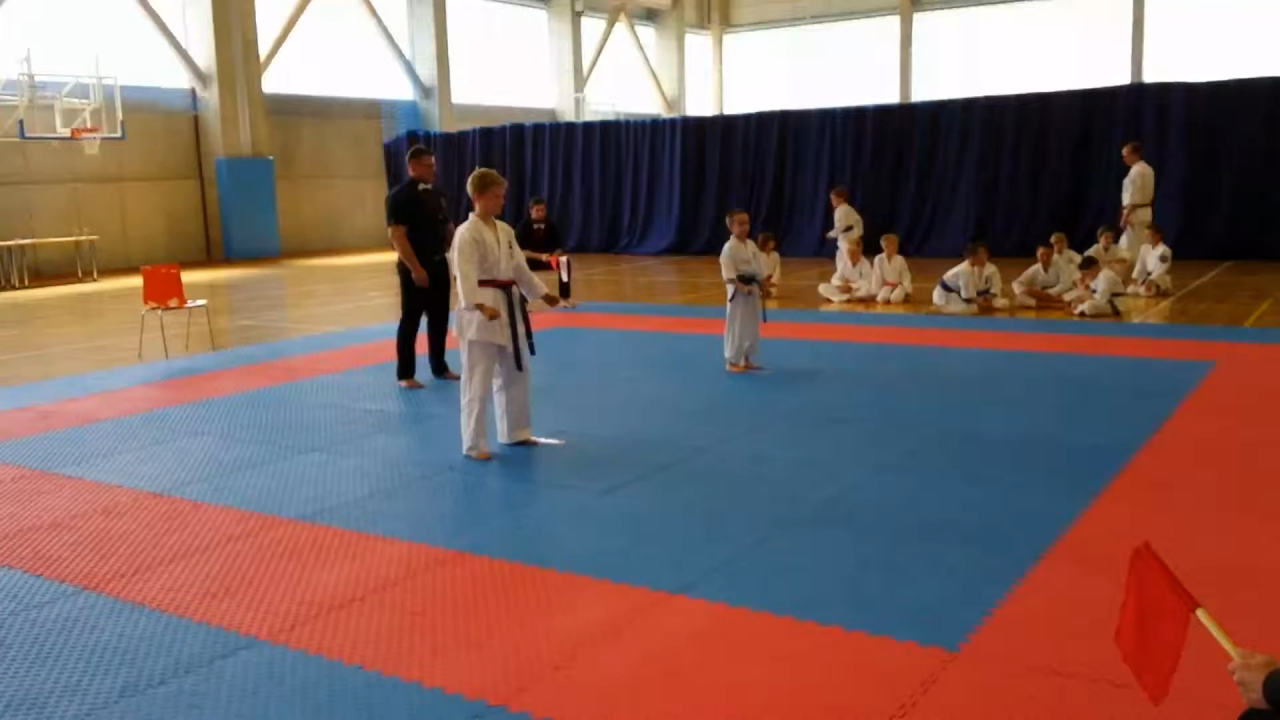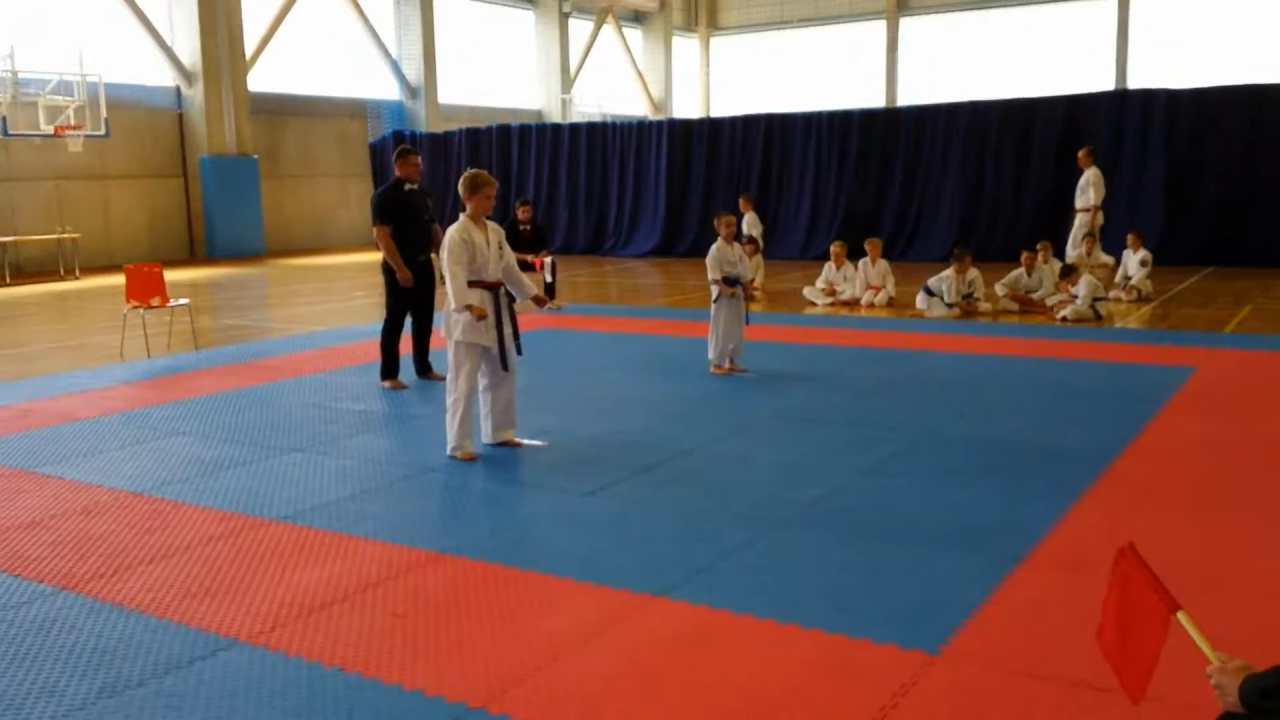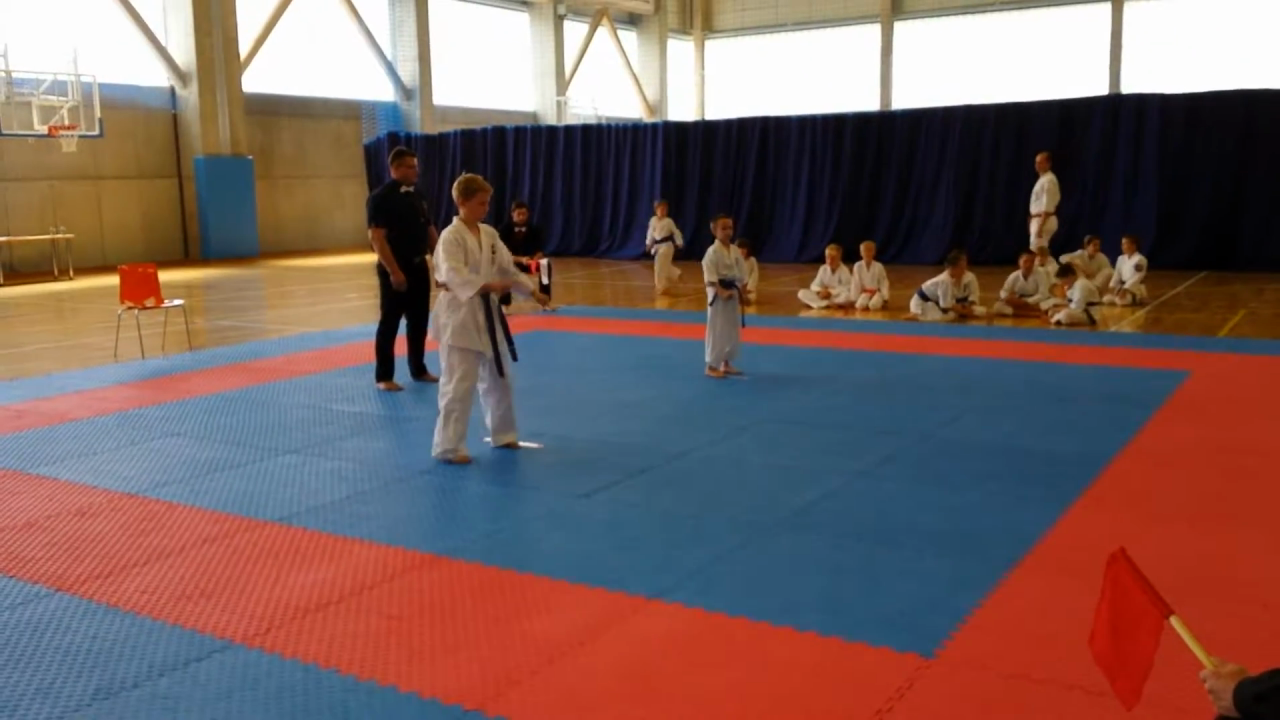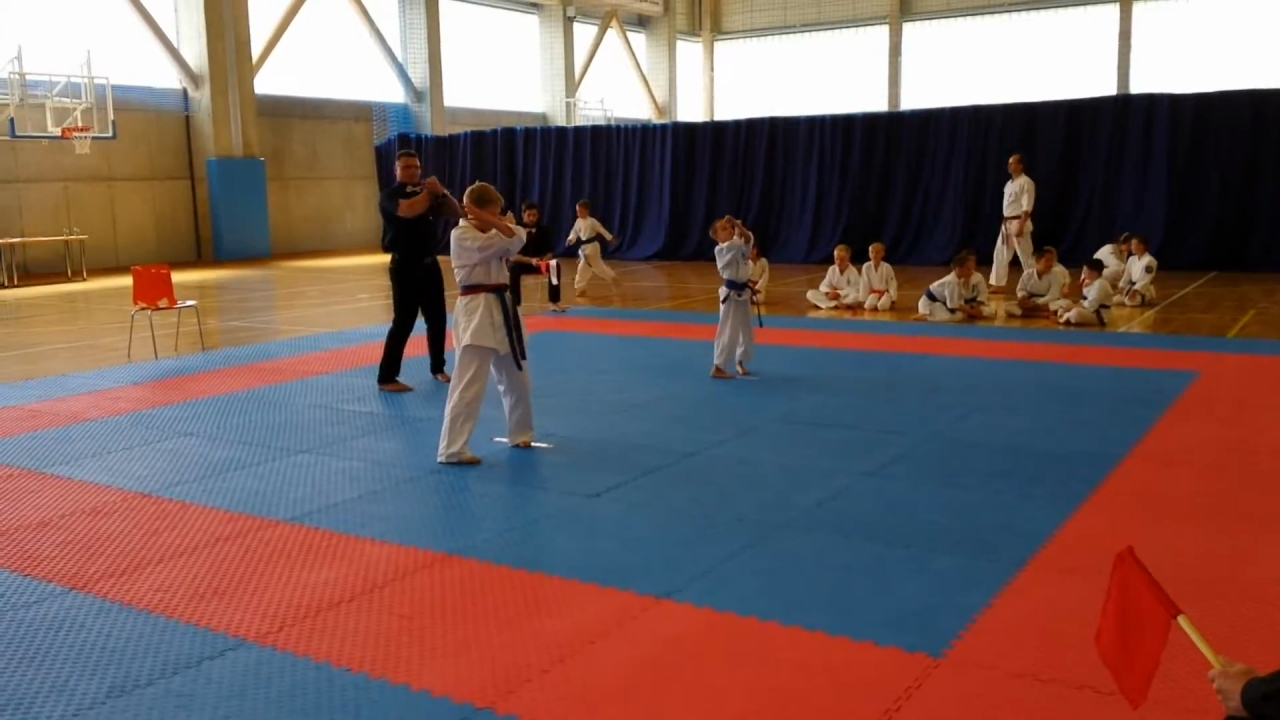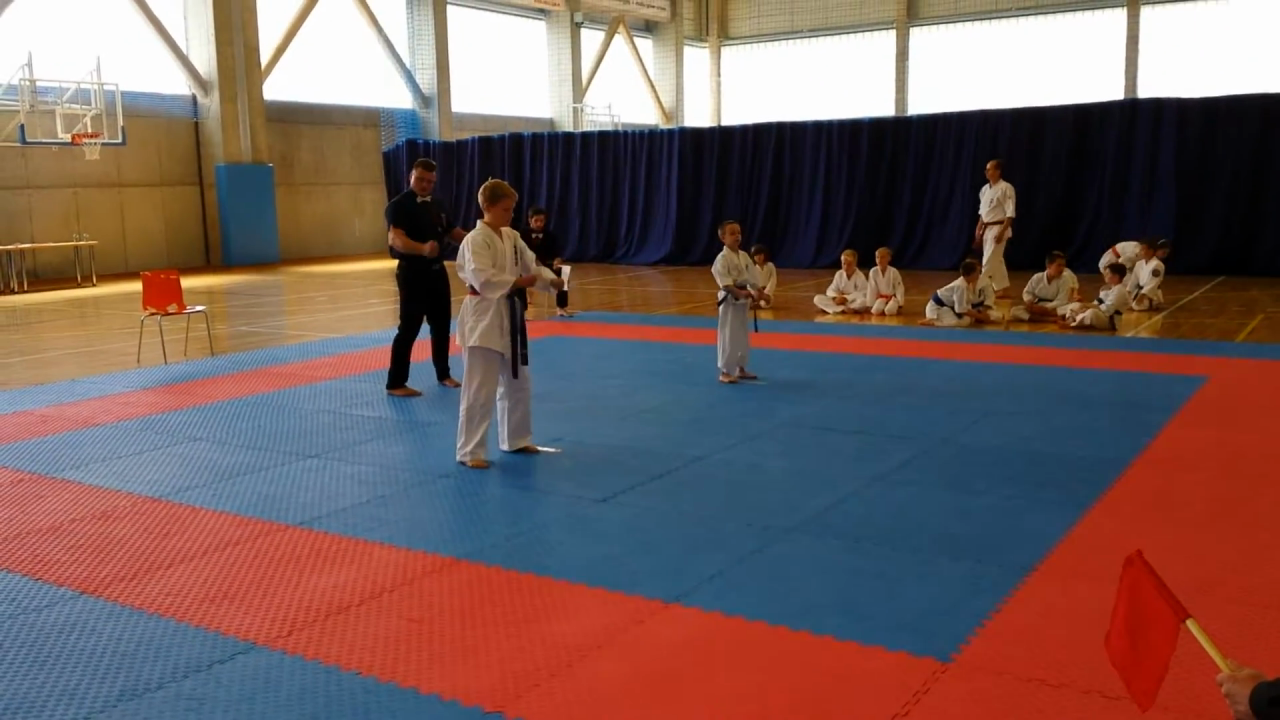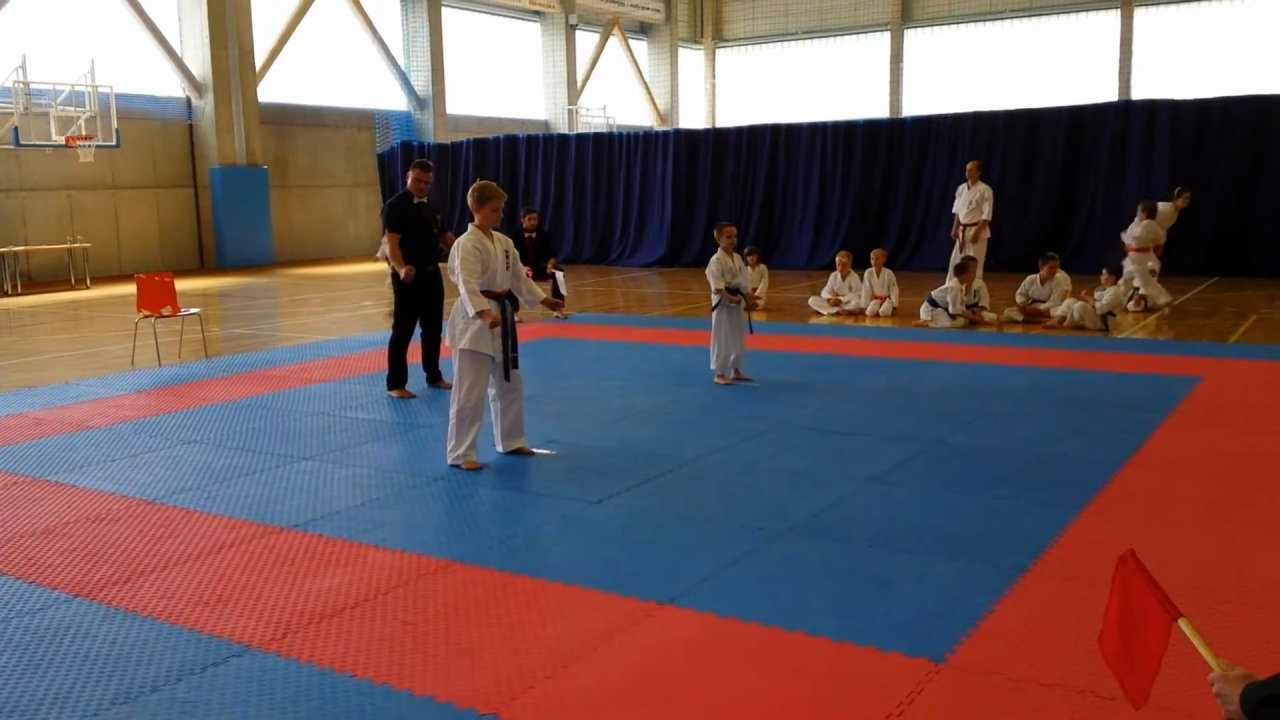
dt=0.5s
person 1, frame 1
left shoulder: (505, 231)
right shoulder: (467, 233)
left elbow: (520, 268)
right elbow: (466, 275)
left wrist: (542, 293)
right wrist: (480, 305)
left hip: (509, 305)
right hip: (480, 311)
left knee: (515, 374)
right knee: (478, 381)
left ankle: (515, 432)
right ankle: (474, 444)
person 1, frame 2
left shoulder: (495, 231)
right shoulder: (457, 234)
left elbow: (509, 268)
right elbow: (455, 275)
left wrist: (531, 294)
right wrist: (469, 306)
left hip: (497, 306)
right hip: (468, 311)
left knee: (502, 375)
right knee: (464, 380)
left ankle: (499, 432)
right ankle: (459, 444)
person 1, frame 3
left shoulder: (488, 234)
right shoulder: (451, 235)
left elbow: (508, 267)
right elbow: (453, 275)
left wrist: (532, 291)
right wrist: (487, 286)
left hip: (488, 312)
right hip: (460, 314)
left knee: (498, 378)
right knee: (459, 384)
left ankle: (502, 433)
right ankle: (447, 447)
person 1, frame 4
left shoulder: (489, 234)
right shoulder: (461, 235)
left elbow: (517, 239)
right elbow: (503, 243)
left wrist: (493, 222)
right wrist: (489, 223)
left hip: (500, 309)
right hip: (476, 313)
left knee: (516, 378)
right knee: (469, 384)
left ankle: (520, 433)
right ankle: (452, 450)
person 1, frame 5
left shoulder: (512, 237)
right shoulder: (477, 239)
left elbow: (531, 267)
right elbow: (480, 276)
left wrist: (552, 280)
right wrist: (516, 281)
left hip: (508, 315)
right hip: (484, 315)
left knee: (517, 383)
right knee: (480, 388)
left ankle: (516, 439)
right ankle: (470, 451)
person 1, frame 6
left shoulder: (504, 242)
right shoulder: (467, 244)
left elbow: (519, 278)
right elbow: (467, 285)
left wrist: (545, 300)
right wrist: (484, 314)
left hip: (502, 316)
right hip: (474, 321)
left knee: (509, 384)
right knee: (470, 390)
left ankle: (511, 440)
right ankle: (461, 453)
person 2, frame 1
left shoulder: (435, 194)
right shoulder: (400, 196)
left elbow: (448, 229)
right elbow: (396, 236)
right wrist: (415, 269)
left hip: (439, 264)
right hip: (414, 267)
left knee: (440, 318)
right knee: (411, 320)
left ankle: (439, 367)
right ankle: (405, 374)
person 2, frame 2
left shoulder: (422, 194)
right shoulder: (385, 195)
left elbow: (434, 229)
right elbow: (382, 236)
right wrist: (400, 269)
left hip: (424, 264)
right hip: (399, 267)
left knee: (424, 318)
right knee: (395, 320)
left ankle: (423, 368)
right ankle: (388, 375)
person 2, frame 3
left shoulder: (417, 196)
right shoulder: (381, 197)
left elbow: (430, 231)
right elbow: (376, 238)
right wrist: (393, 272)
left hip: (418, 266)
right hip: (394, 269)
left knee: (419, 320)
right knee: (390, 322)
left ankle: (418, 369)
right ankle: (383, 376)
person 2, frame 4
left shoulder: (427, 193)
right shoulder: (390, 196)
left elbow: (455, 212)
right elbow: (409, 210)
left wrist: (441, 192)
right wrist: (428, 194)
left hip: (429, 264)
right hip: (405, 267)
left knee: (437, 317)
right knee: (403, 322)
left ankle: (438, 368)
right ankle: (387, 377)
person 2, frame 5
left shoulder: (436, 206)
right shoulder: (399, 205)
left elbow: (452, 232)
right elbow: (395, 239)
right wrist: (421, 248)
left hip: (436, 271)
right hip: (413, 273)
left knee: (441, 324)
right knee: (408, 327)
left ankle: (443, 373)
right ankle: (396, 383)
person 2, frame 6
left shoulder: (432, 208)
right shoulder: (395, 206)
left elbow: (445, 237)
right elbow: (389, 242)
right wrist: (400, 268)
left hip: (432, 274)
right hip: (409, 276)
left knee: (433, 328)
right knee: (403, 330)
left ankle: (434, 376)
right ankle: (395, 384)
